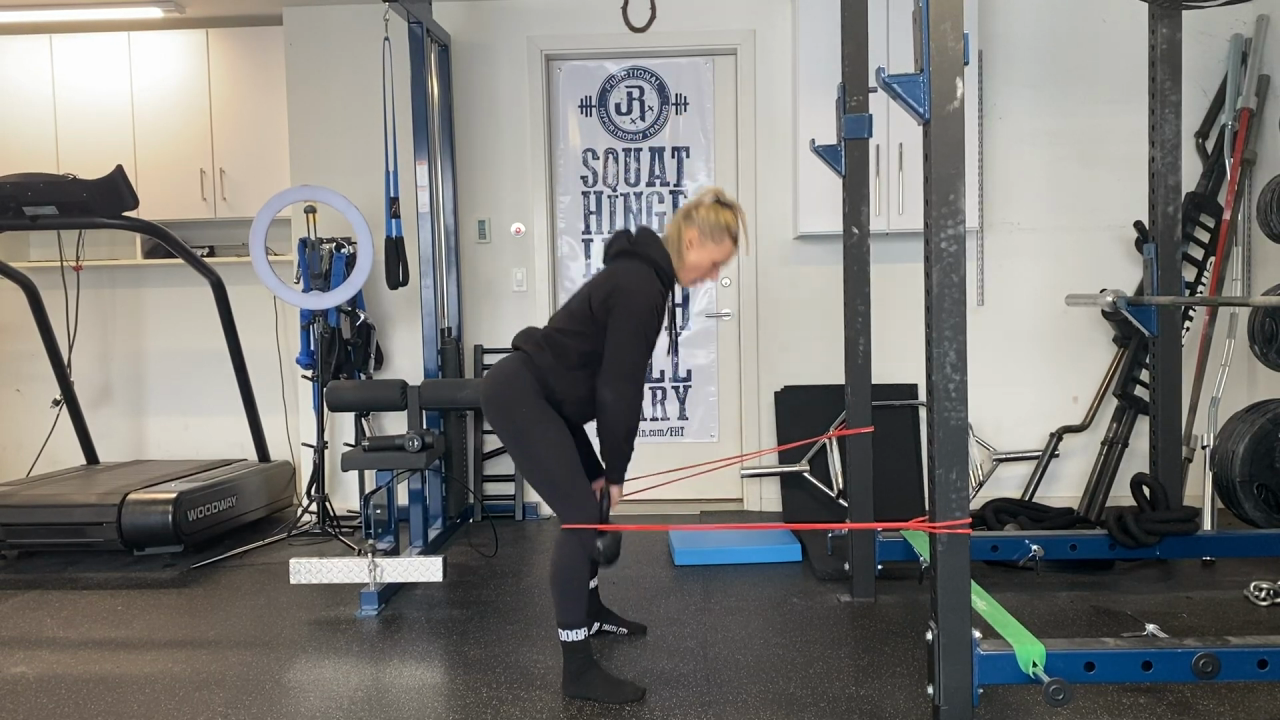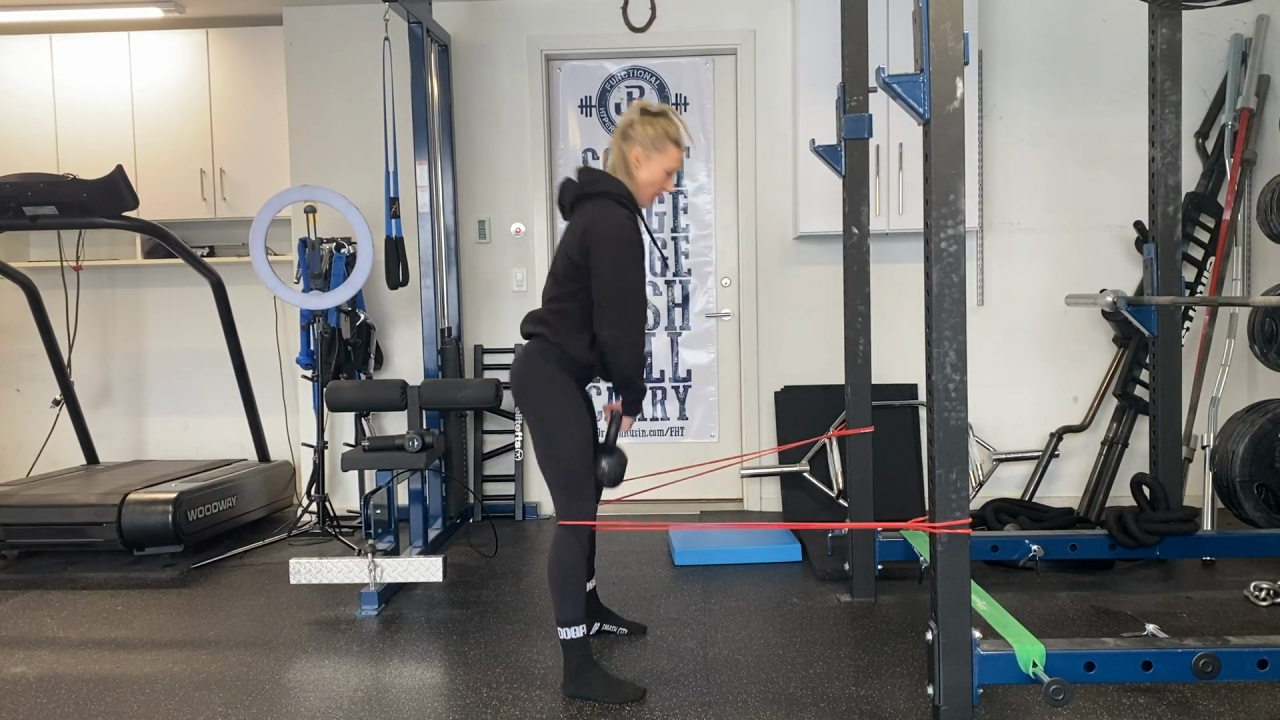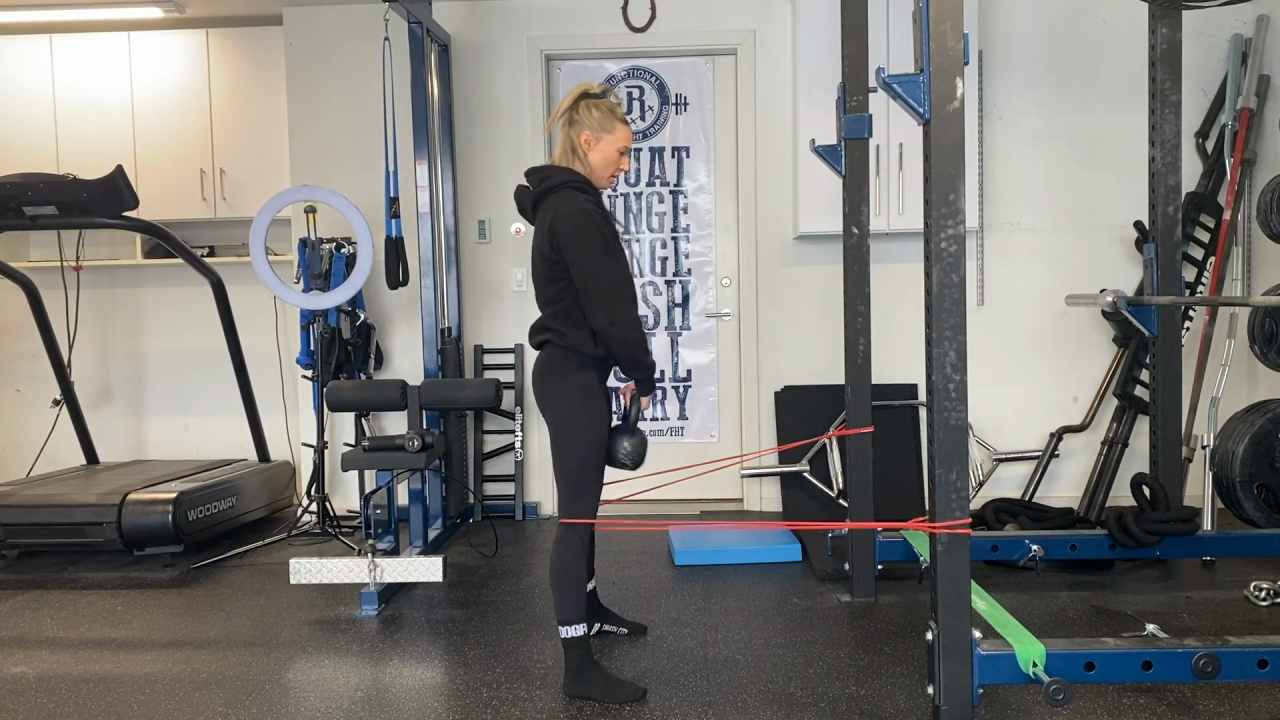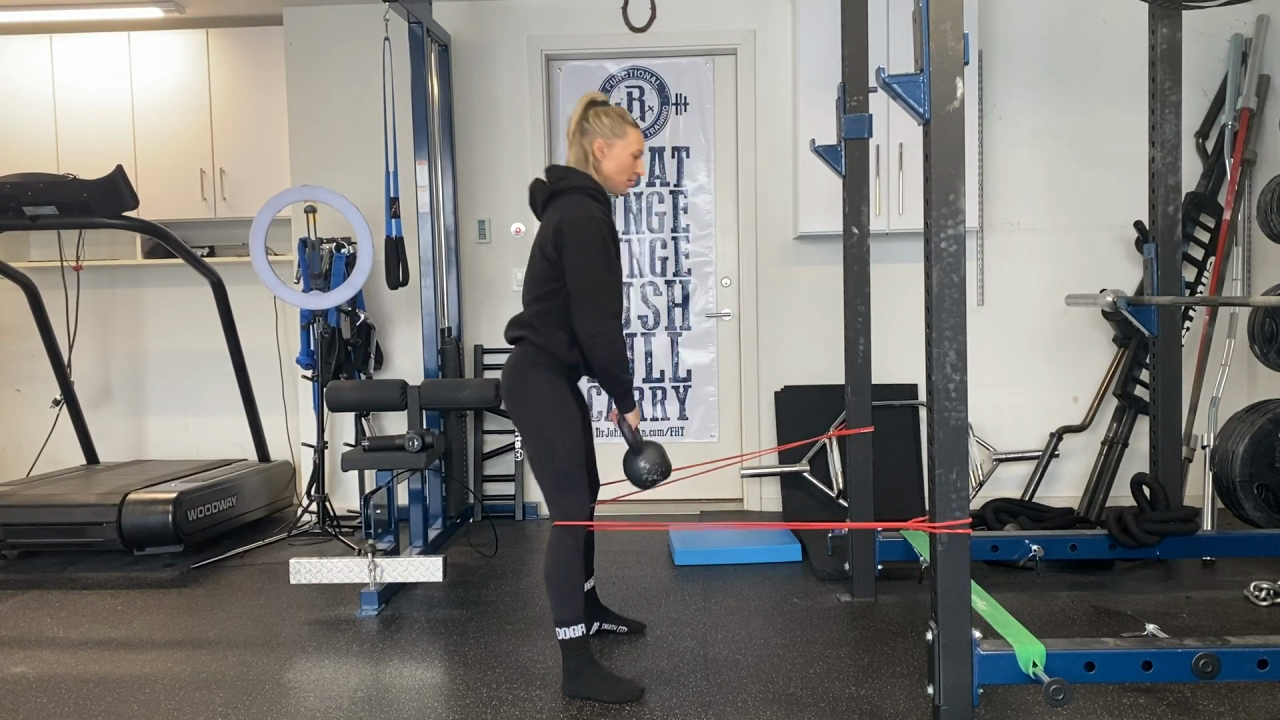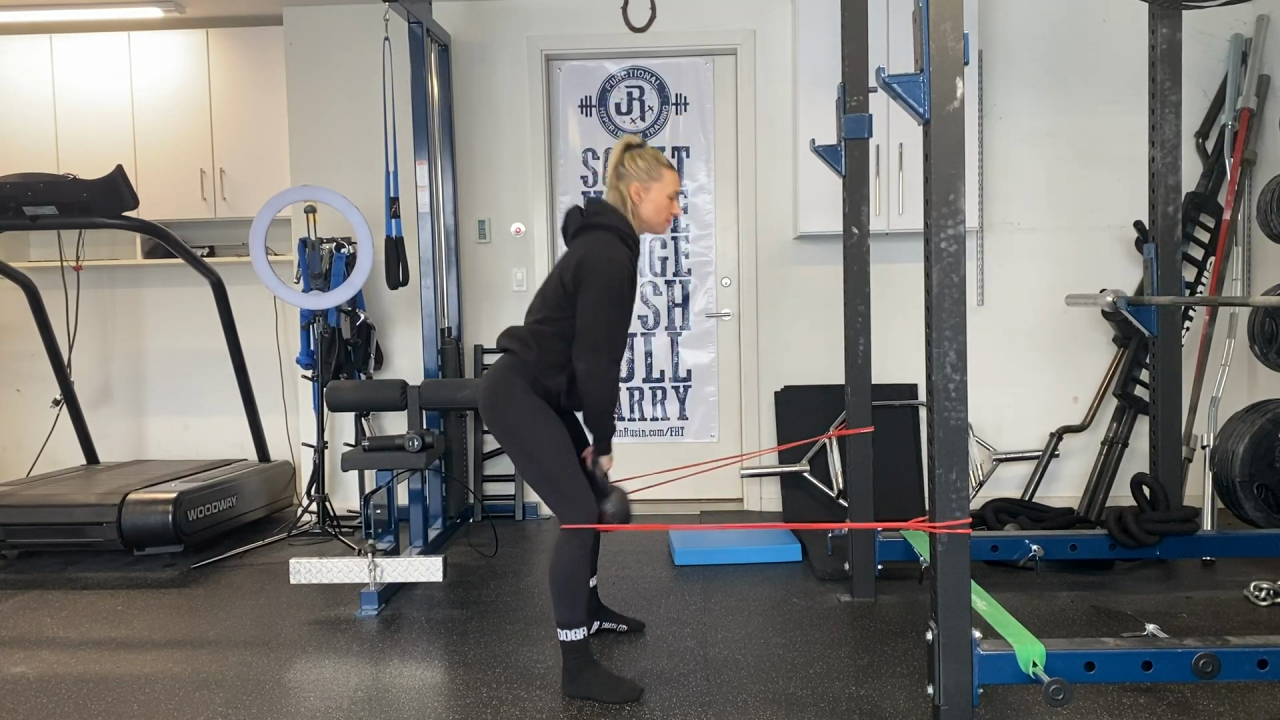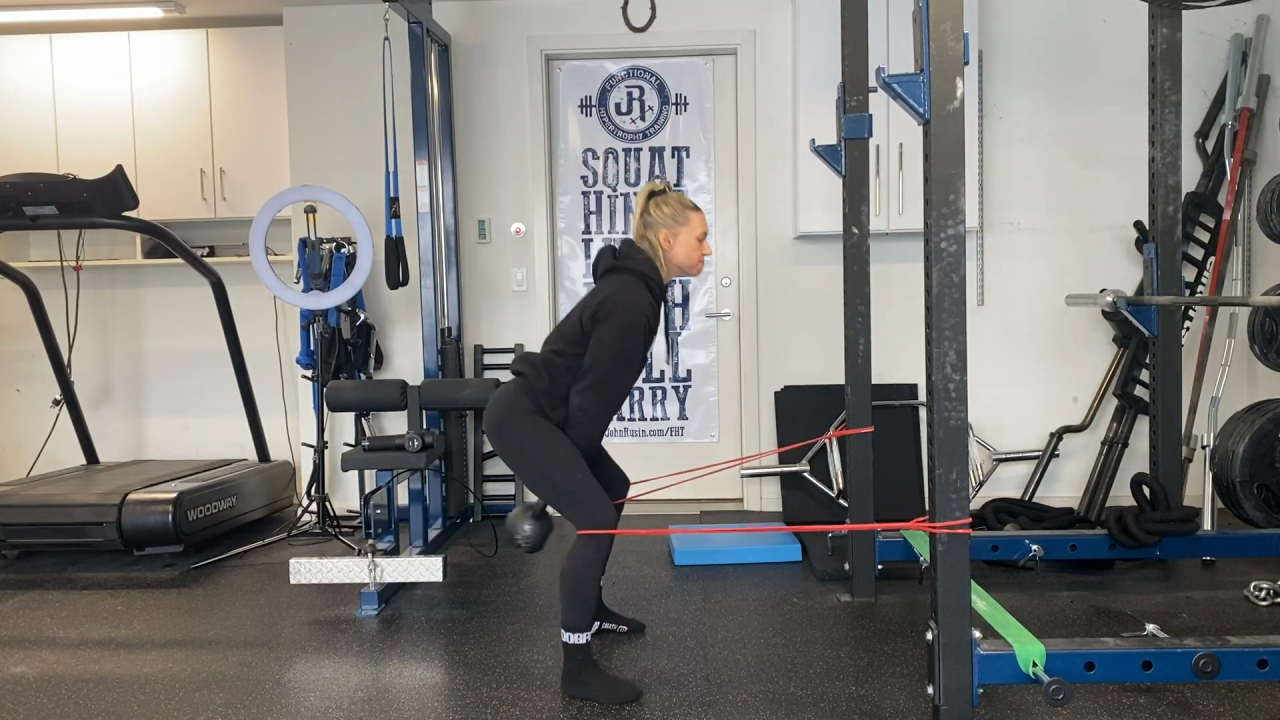
dt=0.2s
person 1, frame 1
left shoulder: (644, 275)
right shoulder: (638, 288)
left elbow: (617, 379)
right elbow: (619, 387)
left wrist: (611, 468)
right wrist: (616, 470)
left hip: (537, 393)
right hip: (519, 396)
left knee: (591, 499)
right knee: (579, 514)
left ankle: (590, 610)
right ankle: (578, 668)
person 1, frame 2
left shoulder: (605, 212)
right shoulder: (610, 222)
left elbow: (610, 318)
right elbow: (619, 325)
left wrist: (622, 391)
right wrist: (632, 397)
left hip: (560, 374)
right hip: (551, 379)
left knee: (585, 501)
right knee: (577, 511)
left ankle: (588, 608)
right ankle: (577, 667)
person 1, frame 3
left shoulder: (565, 202)
right shoulder: (574, 208)
right elbow: (610, 308)
left wrist: (628, 372)
right wrist: (643, 376)
left hip: (571, 371)
right hip: (574, 377)
left knee: (585, 502)
right knee: (578, 511)
left ankle: (589, 609)
right ankle: (578, 666)
person 1, frame 4
left shoulder: (575, 206)
right shoulder: (583, 213)
right elbow: (596, 320)
left wrist: (614, 389)
right wrist: (625, 395)
left hip: (551, 374)
right hip: (542, 379)
left knee: (582, 497)
right knee: (570, 511)
left ankle: (588, 608)
right ankle: (576, 664)
person 1, frame 5
left shoulder: (607, 243)
right shoulder: (608, 255)
left elbow: (593, 352)
right elbow: (596, 360)
left wrist: (597, 435)
right wrist: (603, 439)
left hip: (538, 390)
right hip: (518, 394)
left knee: (588, 497)
right knee: (578, 512)
left ankle: (589, 608)
right ankle: (576, 665)
person 1, frame 6
left shoulder: (637, 287)
right shoulder: (632, 301)
left elbow: (594, 388)
right elbow: (595, 395)
left wrist: (587, 469)
right wrist: (578, 470)
left hip: (541, 411)
right hip: (522, 417)
left knee: (612, 492)
right knee: (594, 518)
left ankle: (590, 609)
right ankle: (577, 668)
